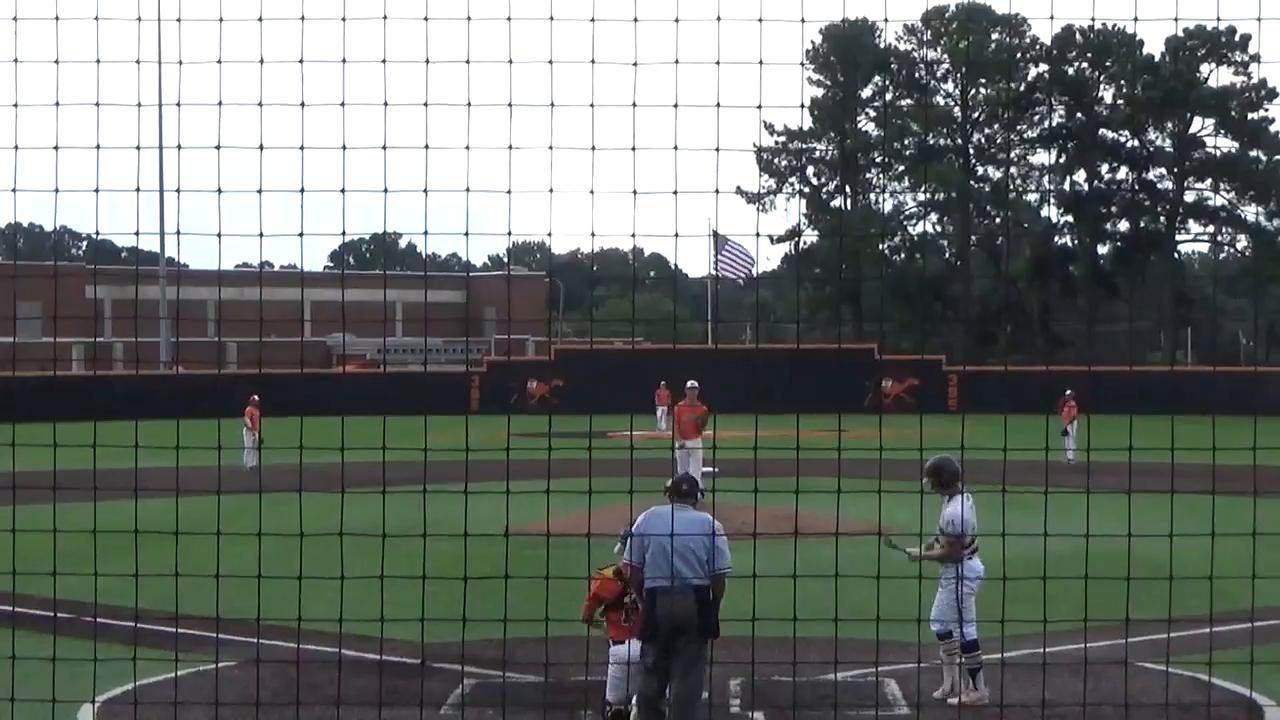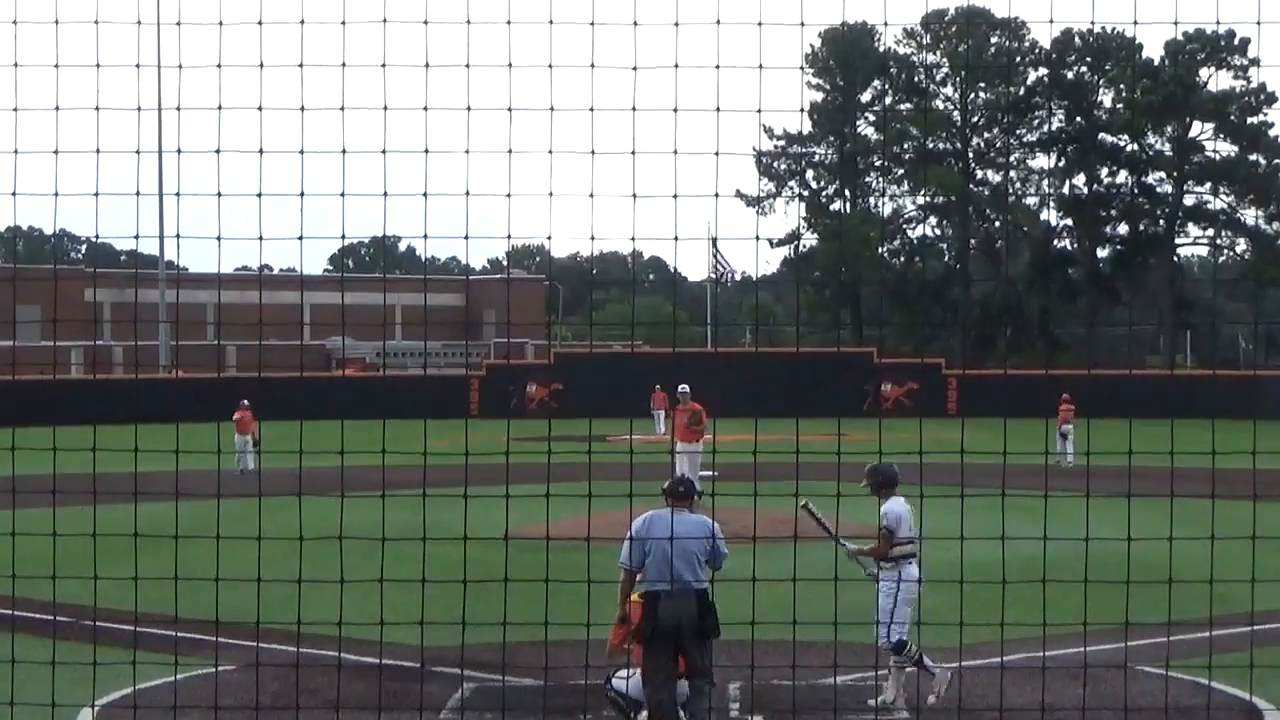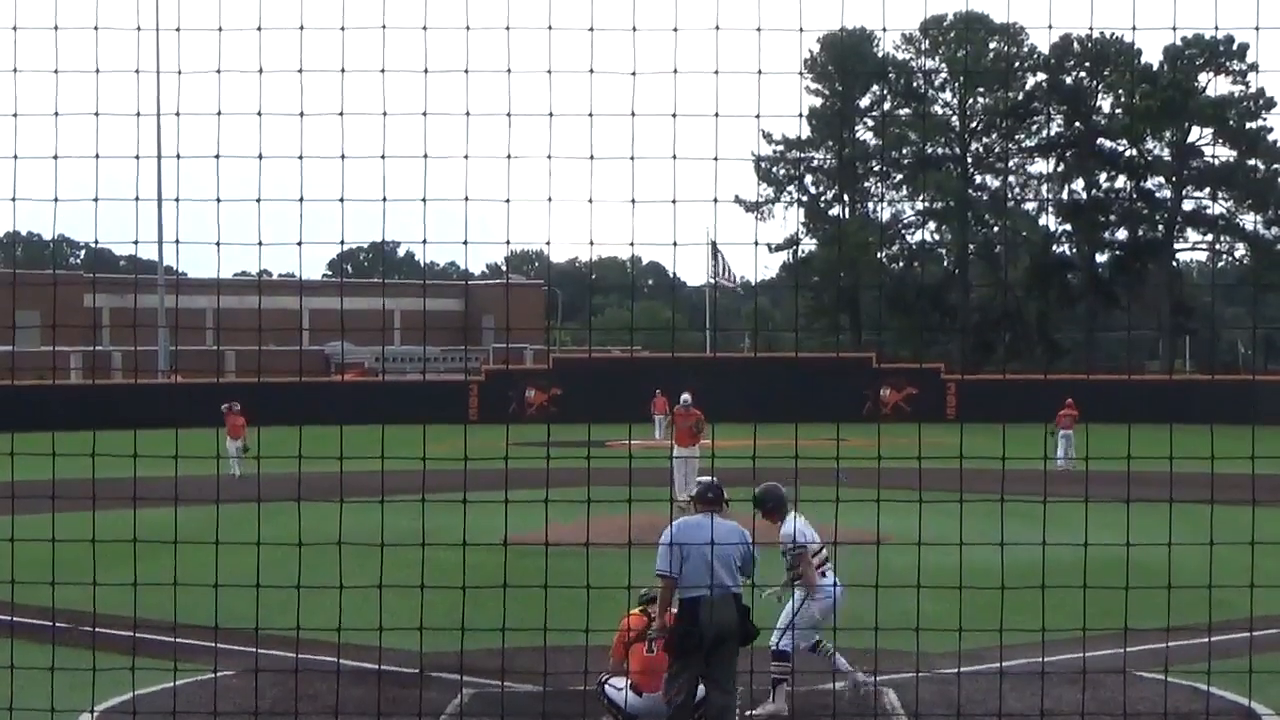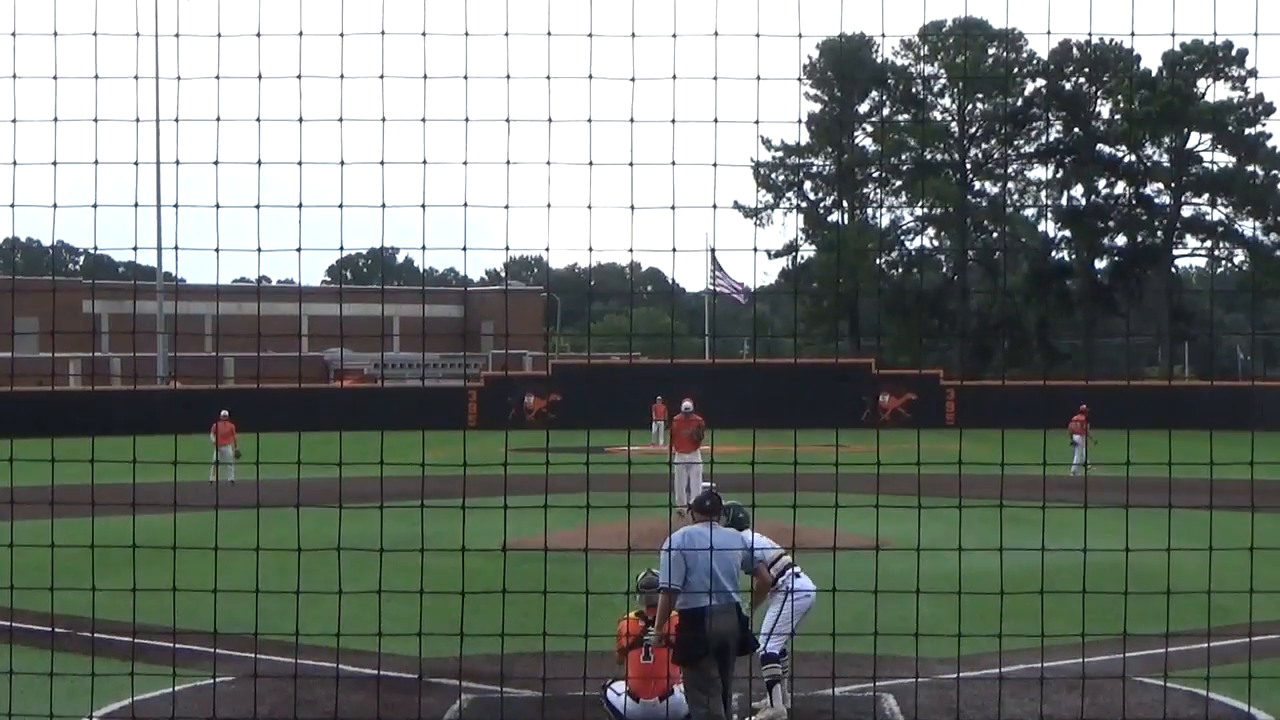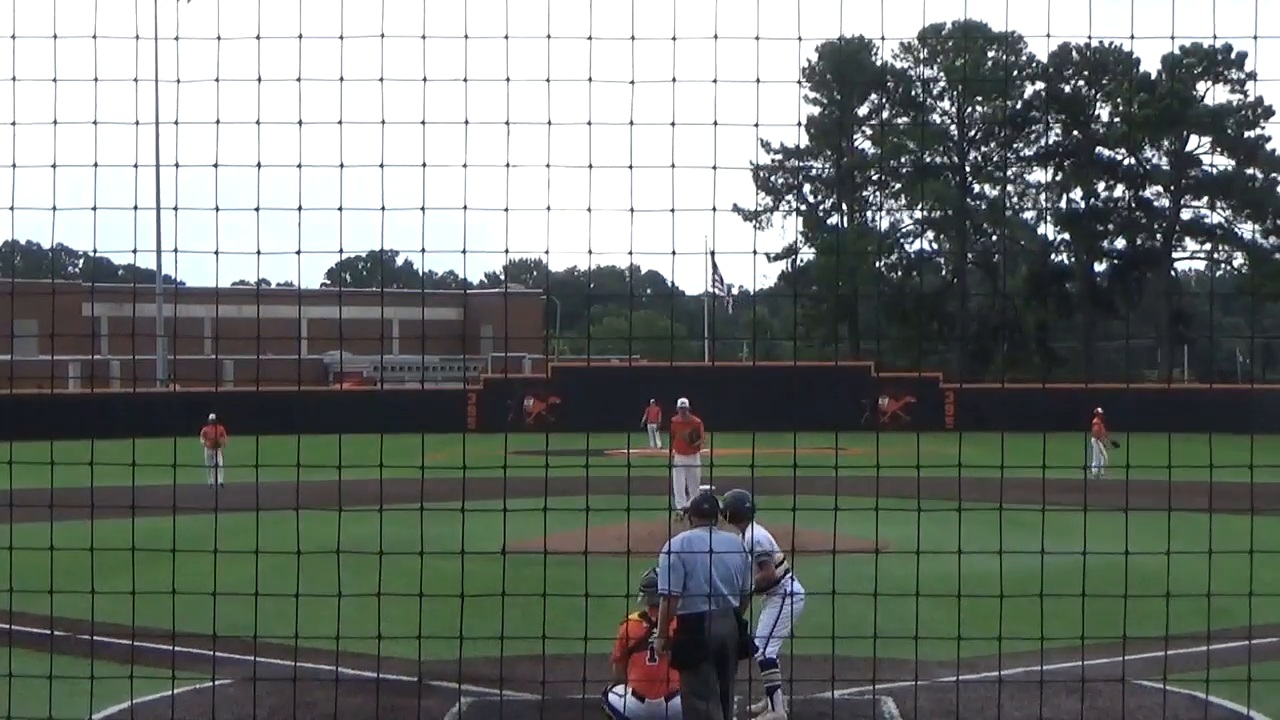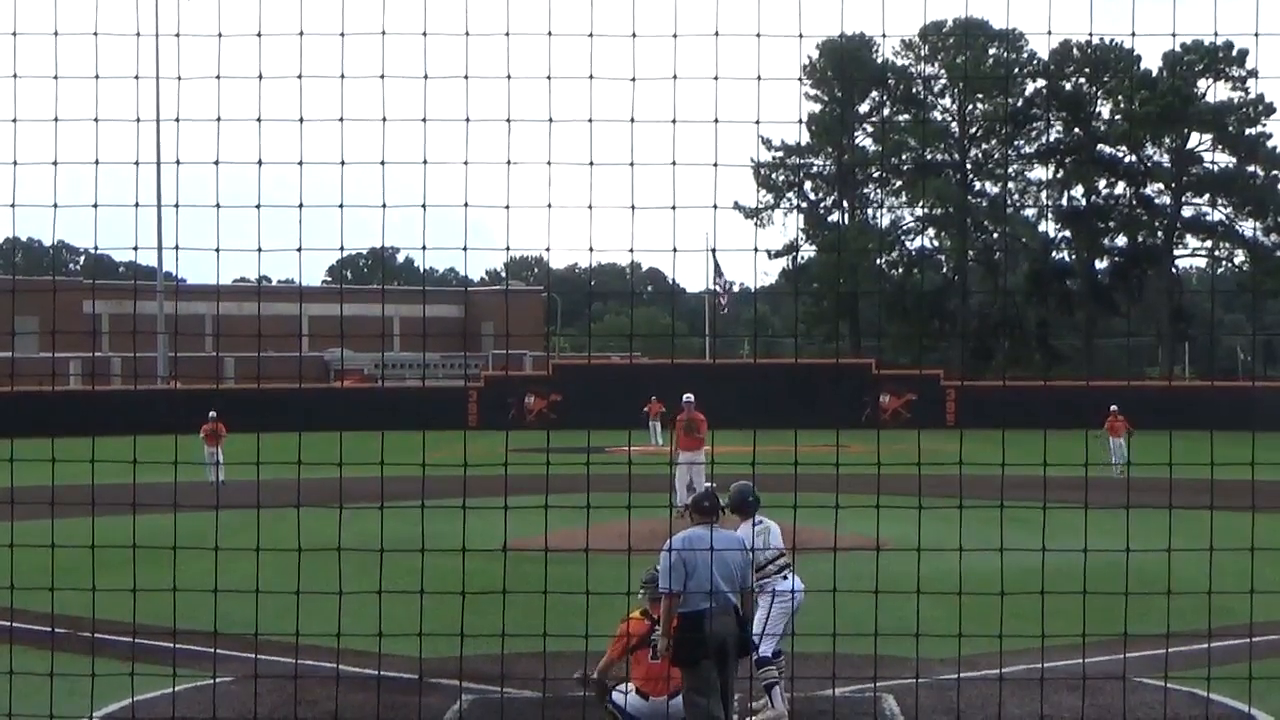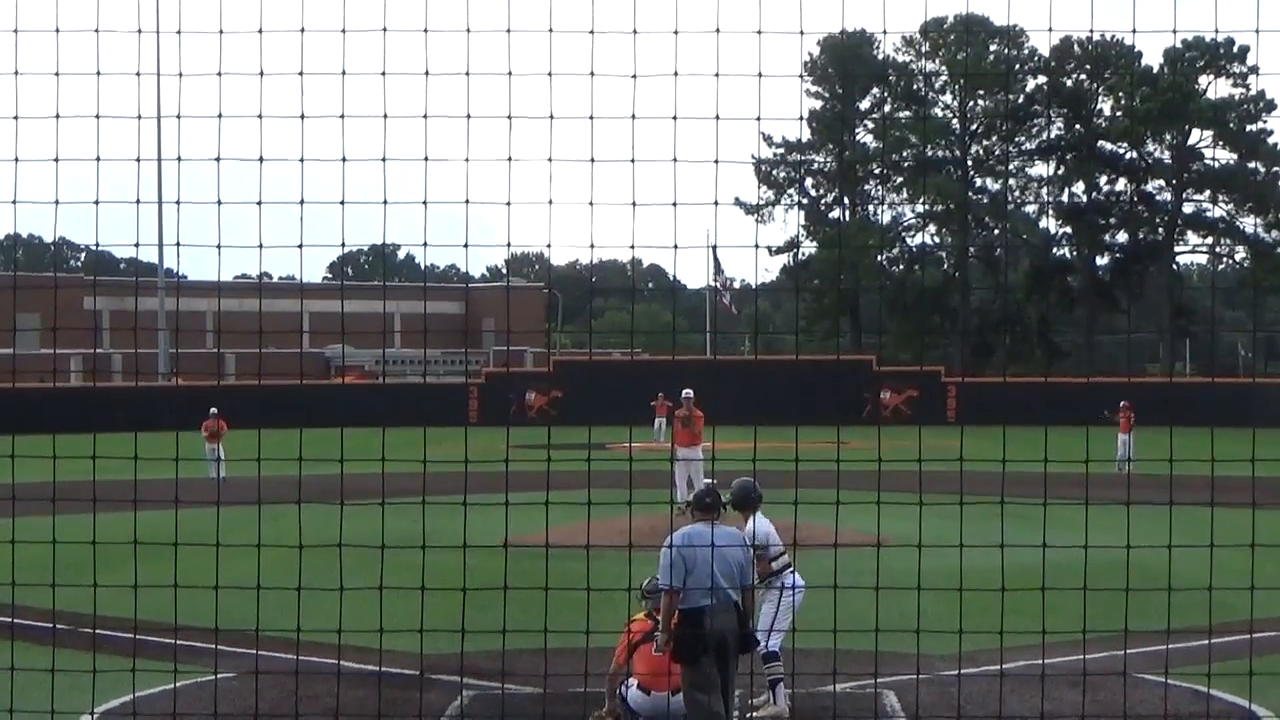
dt=0.7s
person 1, frame 1
left shoulder: (954, 512)
right shoulder: (961, 498)
left elbow: (951, 553)
left wrist: (922, 555)
right wrist: (932, 545)
left hip: (959, 574)
right hip: (956, 571)
left knee: (964, 631)
right knee: (940, 623)
left ankle: (977, 690)
right ankle: (953, 682)
person 1, frame 2
left shoulder: (889, 509)
right shoulder: (903, 505)
left elbow: (883, 549)
left wrist: (856, 550)
right wrist: (880, 570)
left hip: (898, 577)
right hip: (904, 574)
left knee: (890, 636)
right knee: (894, 634)
left ankle: (936, 674)
right ankle: (894, 694)
person 1, frame 3
left shoulder: (789, 531)
right shoulder: (797, 521)
left elbow: (807, 567)
left wrist: (812, 600)
right wrist: (783, 586)
left hip: (815, 591)
right hip: (827, 586)
left knee: (780, 642)
right knee: (811, 639)
right ankle: (858, 679)
person 1, frame 4
left shoulder: (744, 541)
right shoulder: (754, 537)
left wrist: (753, 606)
left hip: (792, 591)
right hip: (804, 589)
left knee: (767, 646)
right knee: (776, 642)
right ankle: (781, 696)
person 1, frame 5
left shoulder: (753, 536)
right shoulder: (751, 533)
left elbow: (769, 574)
left hip: (783, 595)
right hip: (779, 594)
left knee: (764, 651)
right knee: (766, 647)
right ankle: (776, 699)
person 1, frame 6
left shoulder: (740, 537)
right shoulder: (770, 525)
right elbow: (783, 557)
left hip: (775, 593)
right hip: (793, 587)
left knee: (759, 649)
right knee: (771, 644)
right ankle: (776, 697)
person 1, frame 7
left shoulder: (753, 529)
right shoulder: (760, 522)
left elbow: (763, 569)
left hip: (782, 588)
right hip: (783, 585)
left knee: (766, 644)
right knee: (767, 640)
right ankle: (777, 693)
person 2, frame 1
left shoulder: (647, 519)
right shoulder: (709, 524)
left elbow: (632, 568)
right elbow: (719, 576)
left wrist: (643, 598)
right wrist: (712, 608)
left hip: (657, 602)
right hip: (695, 603)
left knee: (652, 674)
right knee: (688, 676)
person 2, frame 2
left shoulder: (645, 522)
right shoulder: (707, 526)
left elbow: (629, 571)
right elbow: (718, 564)
left wrist: (622, 606)
left hip: (657, 607)
right hip: (695, 606)
left knee: (658, 677)
right knee: (700, 674)
person 2, frame 3
left shoulder: (679, 528)
right shoulder: (738, 532)
left elbow: (668, 579)
right elbow: (749, 571)
left wrist: (661, 616)
left hip: (693, 613)
right hip: (730, 611)
left knee: (680, 683)
right knee: (723, 684)
person 2, frame 4
left shoulder: (680, 539)
right shoulder: (737, 539)
left elbow: (670, 590)
right elbow: (764, 579)
left wrist: (659, 627)
left hip: (697, 623)
right hip: (731, 620)
left knee: (704, 694)
right knee: (722, 690)
person 2, frame 5
left shoulder: (678, 544)
right shoulder: (736, 543)
left elbow: (669, 597)
right elbow: (745, 594)
left wrist: (662, 635)
left hip: (695, 628)
right hip: (730, 626)
left knee: (701, 698)
right knee: (724, 695)
person 2, frame 6
left shoulder: (678, 543)
right shoulder: (738, 541)
left elbow: (671, 596)
right elbow: (747, 592)
left wrist: (664, 635)
right wrist: (745, 628)
left hip: (695, 625)
right hip: (730, 623)
left knee: (701, 696)
right knee: (724, 693)
person 2, frame 7
left shoulder: (679, 539)
right shoulder: (738, 538)
left elbow: (671, 592)
right elbow: (748, 589)
left wrist: (664, 630)
right wrist: (745, 625)
left hip: (695, 622)
right hip: (731, 620)
left knee: (702, 692)
right knee: (724, 689)
